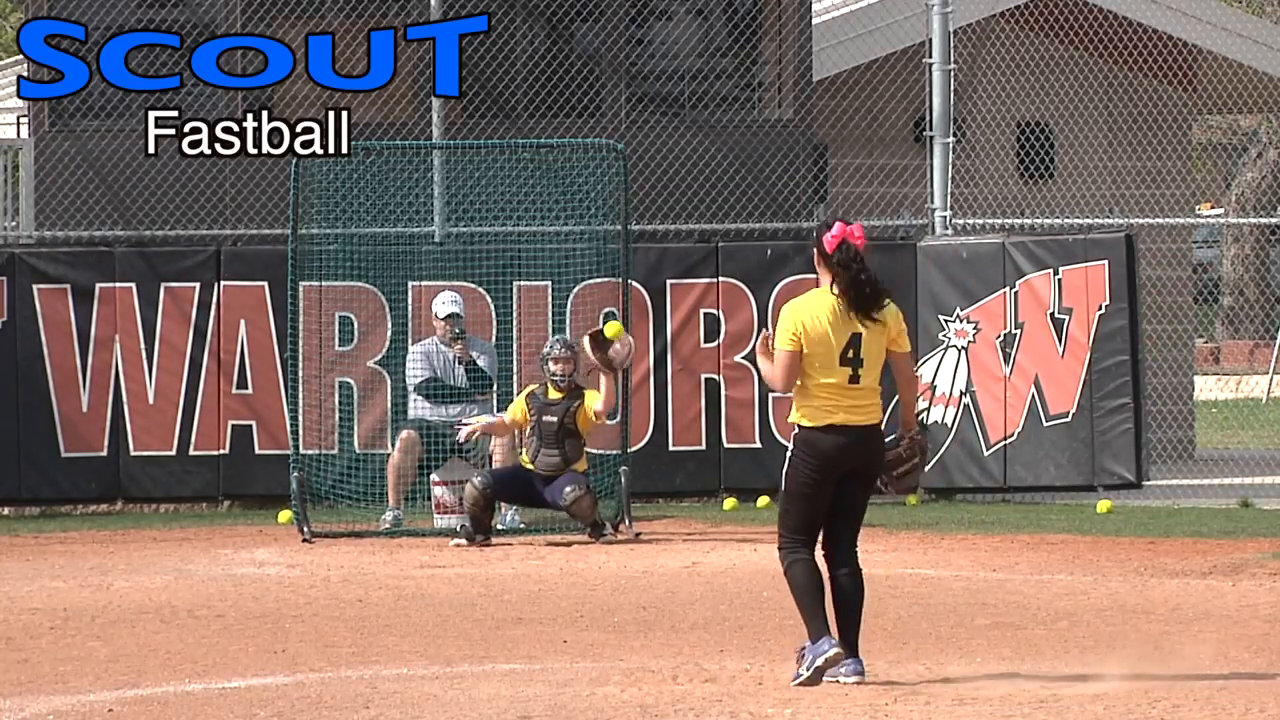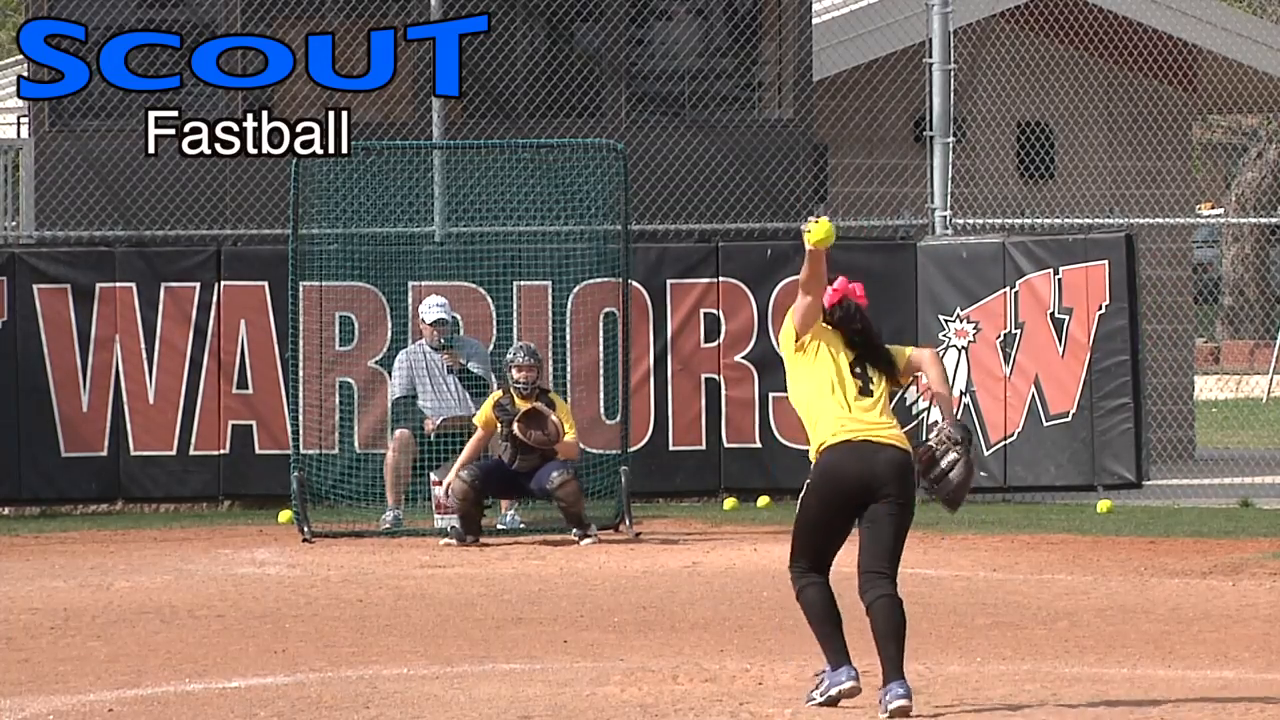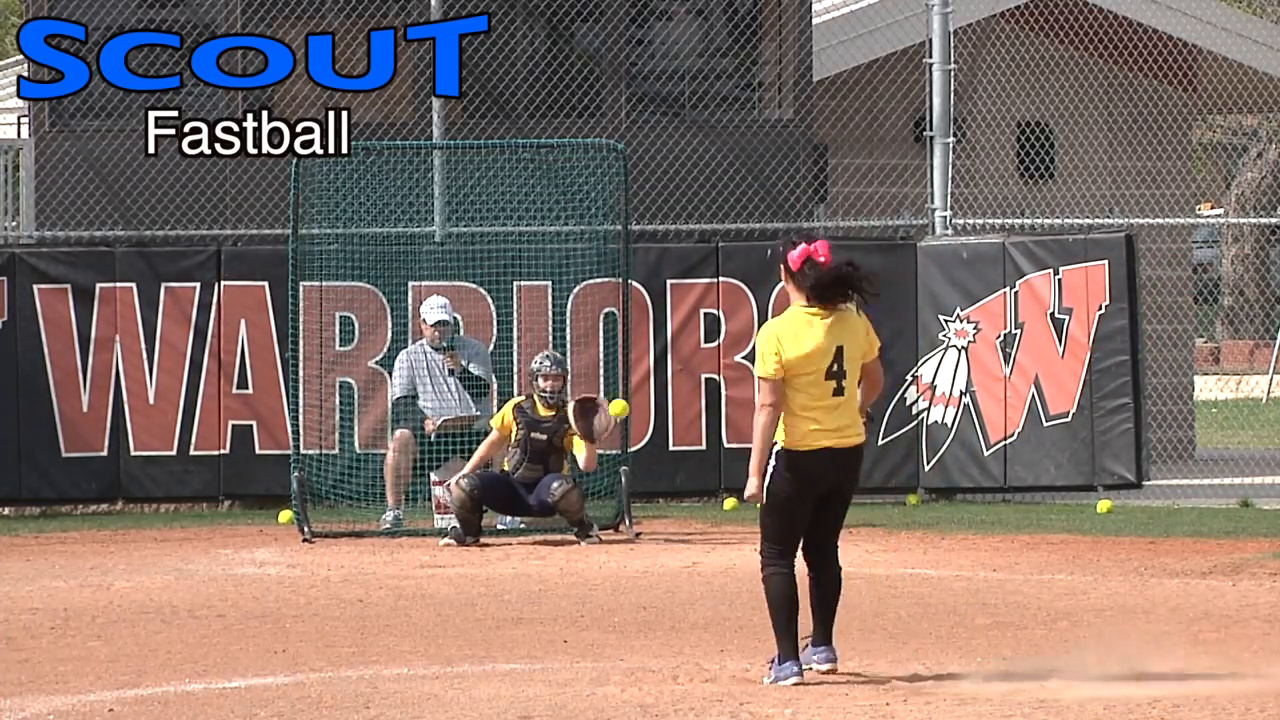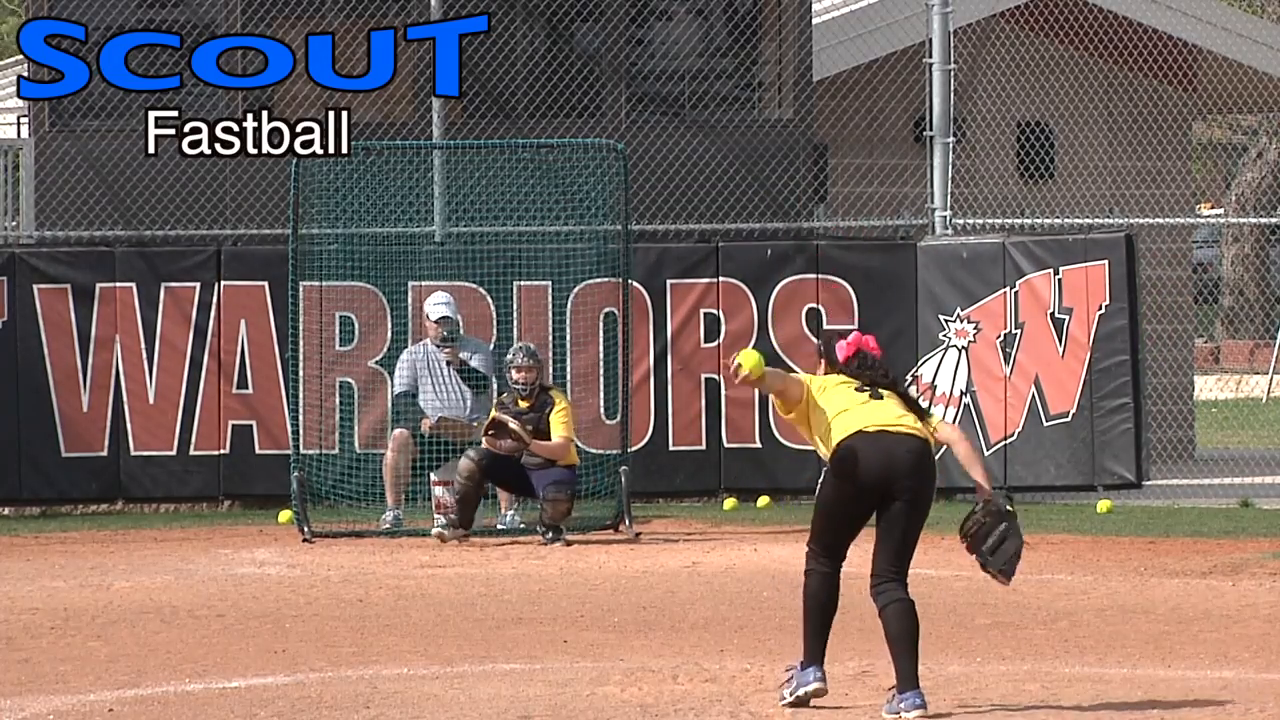
dt=1s
person 1, frame 1
left shoulder: (799, 310)
right shoulder: (885, 312)
left elbow: (782, 382)
right elbow: (908, 380)
left wrist: (761, 355)
right wrist: (908, 430)
left hip: (816, 441)
right hip: (866, 440)
left knee: (795, 545)
right knee: (843, 549)
left ankle: (821, 642)
right ankle: (848, 657)
person 1, frame 2
left shoulder: (802, 339)
right shoulder: (882, 355)
left elbow: (807, 291)
right elbow: (927, 359)
left wrist: (813, 253)
right wrist: (948, 424)
left hip: (840, 462)
right hip: (893, 464)
left knee: (807, 573)
right knee: (878, 583)
left ankle: (840, 669)
person 1, frame 3
left shoulder: (777, 332)
right shoulder: (854, 319)
left elbow: (768, 409)
right elbow: (873, 382)
left wrist: (756, 474)
left hip: (799, 457)
right hip: (848, 453)
left knee: (777, 557)
right knee: (821, 550)
left ankle: (788, 661)
right ankle: (822, 647)
person 1, frame 4
left shoulder: (808, 389)
right shoulder: (895, 396)
left elbow: (780, 381)
right elbow: (951, 434)
left wrist: (755, 374)
right wrist: (984, 486)
left hip: (858, 457)
right hip: (912, 456)
left knee: (822, 560)
right knee: (890, 580)
left ankle: (811, 670)
person 2, frame 1
left shoulder: (483, 348)
right shoulder: (419, 351)
left elbow: (484, 388)
right elbow: (429, 389)
left wrist: (468, 360)
right wrist: (471, 395)
right hip: (430, 425)
left knee: (504, 438)
right knee: (406, 439)
right ankle: (393, 510)
person 2, frame 2
left shoulder: (473, 349)
right shoulder: (407, 356)
left elbow: (482, 390)
right elbow: (400, 404)
left wrist: (458, 367)
right wrist: (422, 420)
left hip: (470, 428)
right hip: (426, 430)
right knee: (401, 437)
right ankle: (393, 511)
person 2, frame 3
left shoulder: (474, 349)
right shoulder: (408, 357)
left elbow: (482, 391)
right elbow: (401, 404)
left wrist: (460, 370)
right wrist: (422, 420)
left hip: (473, 429)
right hip: (429, 432)
right knee: (401, 438)
right ankle: (393, 510)
person 2, frame 4
left shoulder: (477, 348)
right shoulder: (411, 355)
left elbow: (482, 385)
right elbow: (402, 399)
left wrist: (459, 363)
right wrist: (421, 419)
left hip: (473, 430)
right hip: (430, 431)
right knee: (400, 437)
left ankle: (510, 512)
right ankle: (394, 511)
person 3, frame 1
left shoulder: (585, 398)
right shoulder: (532, 395)
left elbow: (603, 409)
right elbow: (506, 424)
left wrist: (605, 374)
right wrist: (480, 426)
left hip: (564, 478)
right hip: (529, 475)
left knee: (577, 496)
right knee: (478, 485)
left ankle: (596, 527)
right ankle: (478, 532)
person 3, frame 2
left shoulder: (553, 403)
right shoulder: (497, 402)
left elbow: (574, 451)
right elbow: (480, 438)
left wrist: (554, 440)
right wrist: (454, 471)
left hip: (543, 468)
right hip: (509, 470)
left knee: (563, 478)
right knee: (465, 478)
left ankle: (582, 528)
right ankle: (467, 532)
person 3, frame 3
left shoulder: (570, 418)
right shoulder: (516, 407)
left elbow: (587, 465)
right elbow: (493, 443)
left wrist: (589, 439)
right wrist: (464, 473)
left hip: (545, 492)
right hip: (512, 486)
left knee: (563, 487)
right knee: (465, 488)
left ankle: (584, 529)
right ankle: (468, 532)
person 3, frame 4
left shoulder: (555, 403)
right shoulder: (503, 404)
left elbow: (561, 450)
left wrist: (528, 442)
right wrist: (465, 480)
left hip: (554, 469)
right hip: (518, 469)
left knee: (557, 496)
right knee: (472, 459)
left ankle: (550, 528)
right ankle: (460, 524)
